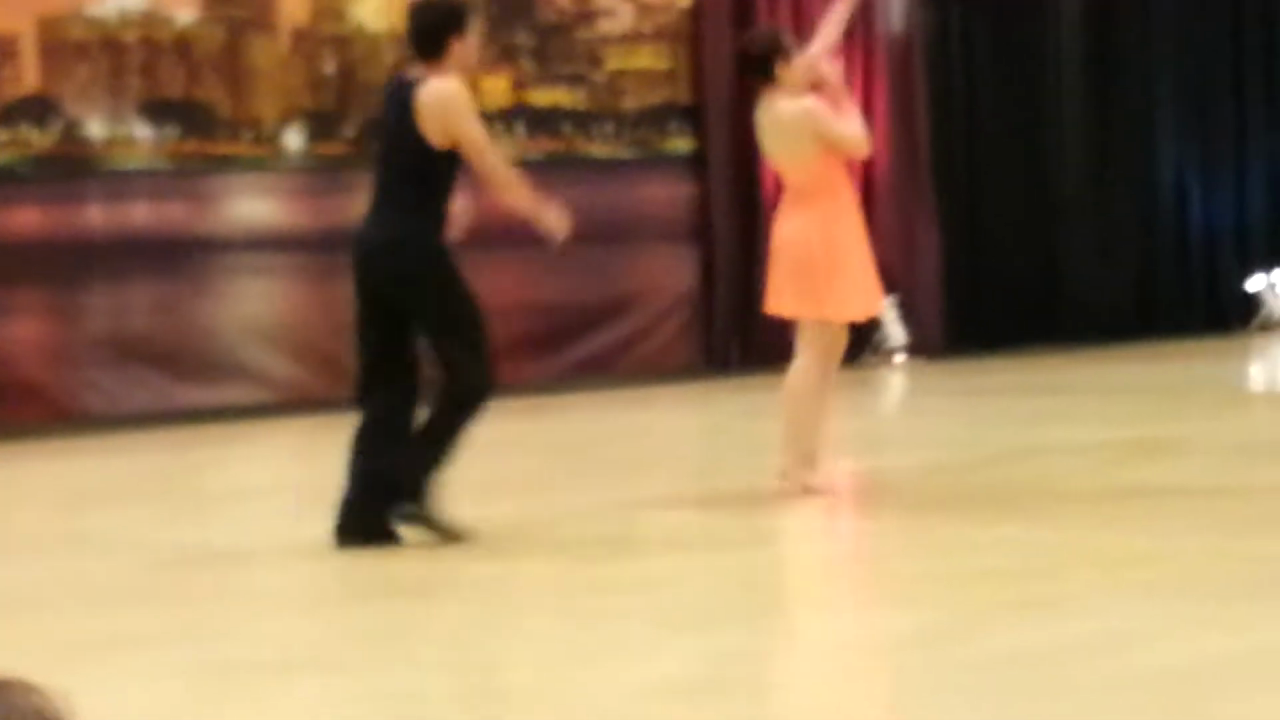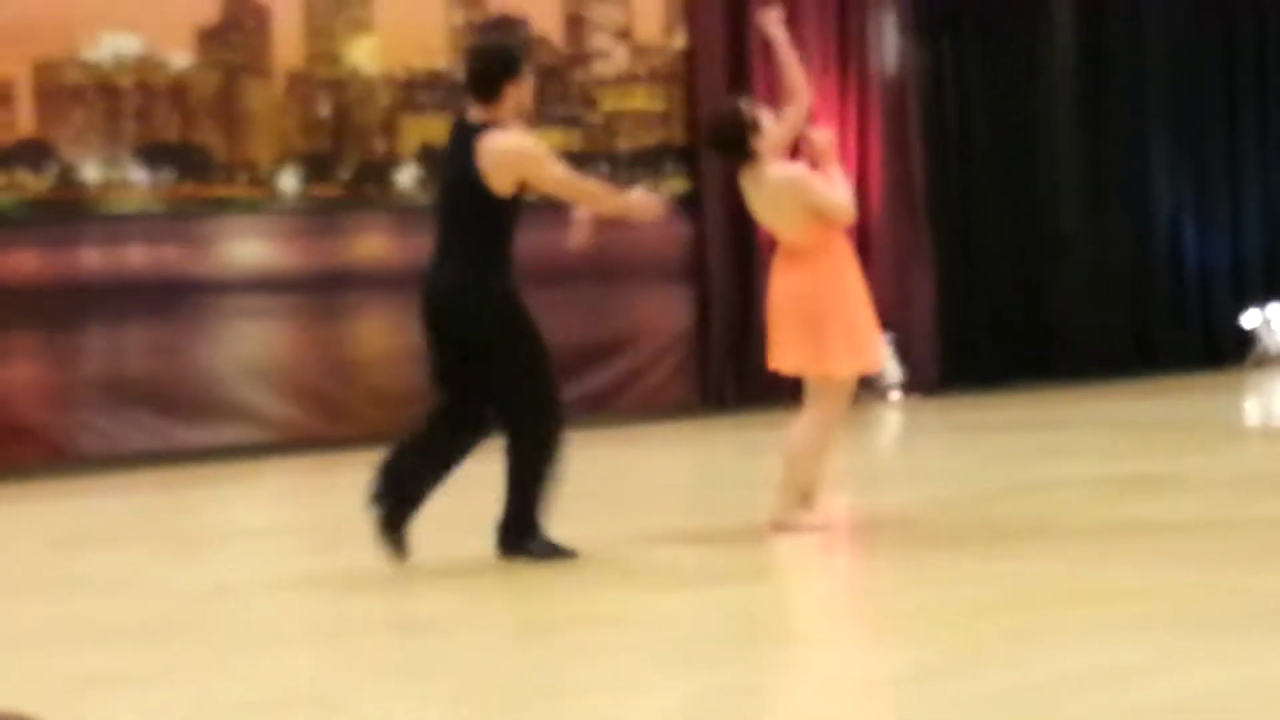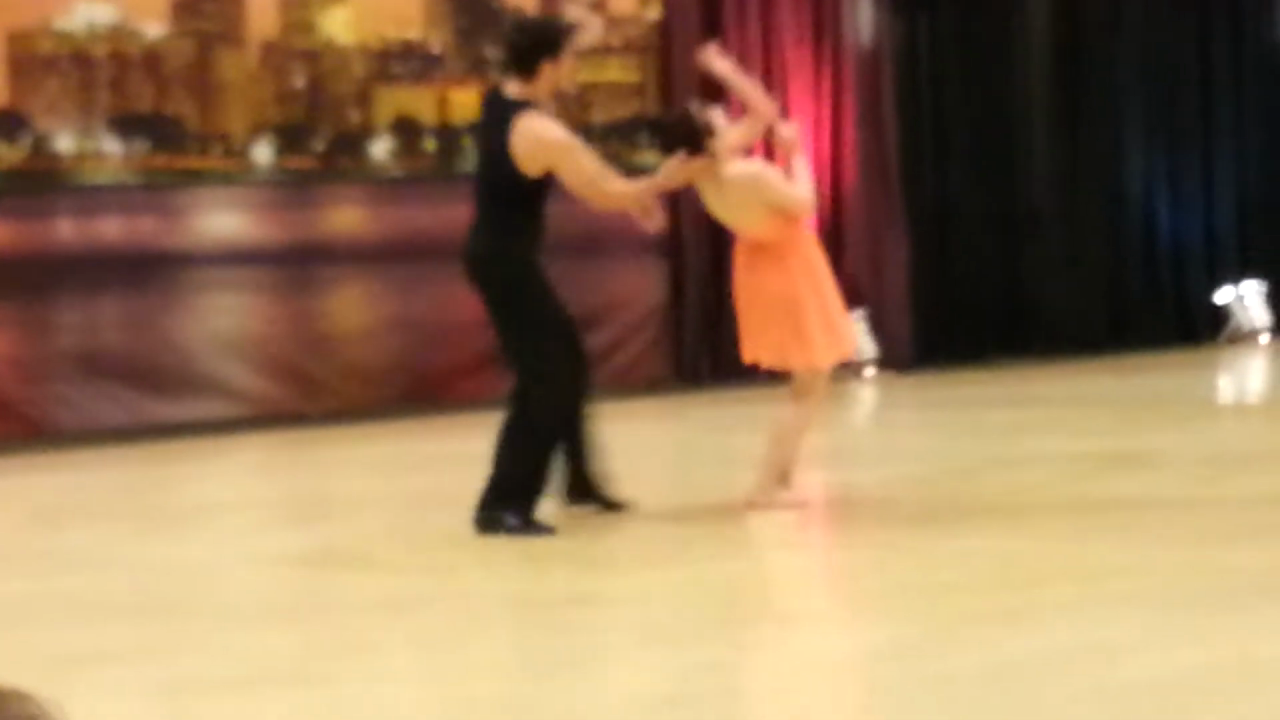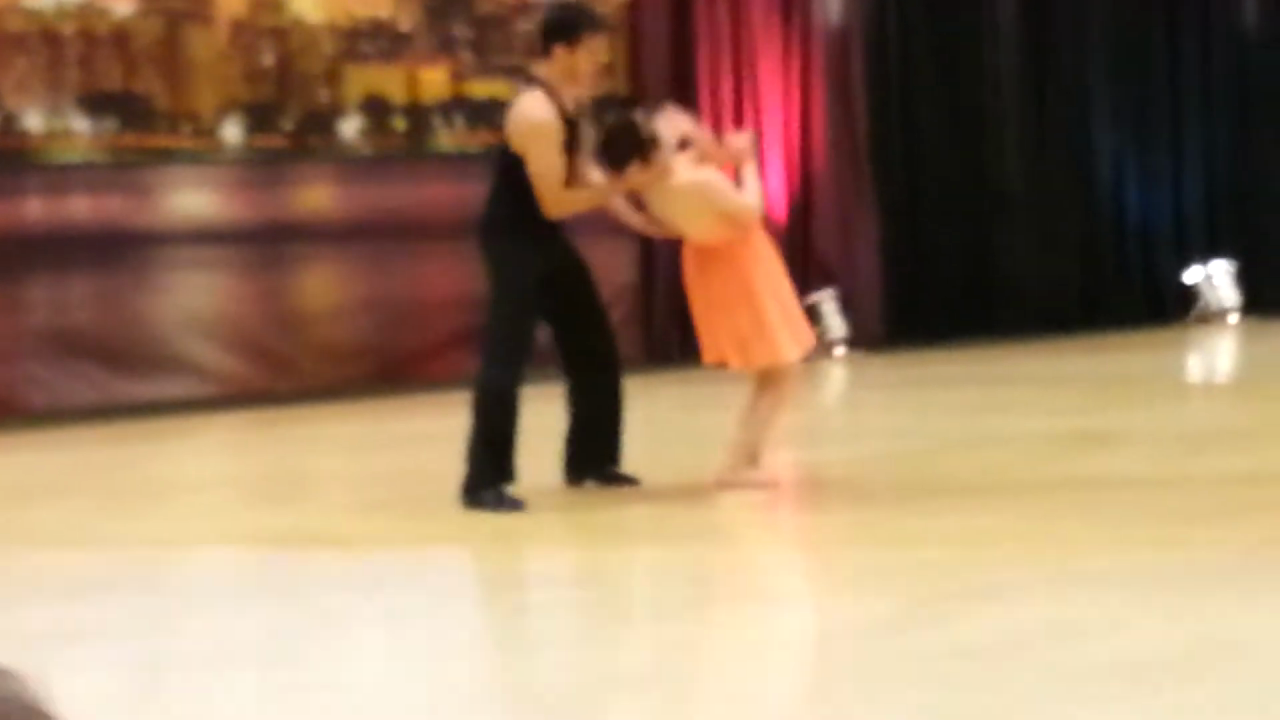
dt=0.2s
person 1, frame 1
left shoulder: (400, 88)
right shoulder: (445, 93)
right elbow: (490, 168)
left wrist: (446, 201)
right wrist: (541, 211)
left hip: (375, 247)
right hip: (414, 252)
left knee: (386, 382)
right knee: (469, 371)
left ankle: (363, 517)
right ankle: (406, 486)
person 1, frame 2
left shoulder: (470, 128)
right shoulder: (511, 146)
right elbow: (578, 190)
left wrist: (590, 202)
right wrist: (629, 204)
left hip: (444, 289)
right hip: (482, 296)
left knee: (465, 409)
right knee: (537, 410)
left ankle: (395, 497)
right ankle: (520, 530)
person 1, frame 3
left shoulder: (501, 99)
right shoulder: (541, 134)
left elbow: (578, 159)
right elbow: (603, 197)
left wrist: (635, 194)
right wrist: (664, 180)
left hip: (500, 257)
right hip: (505, 264)
left knee: (564, 362)
right knee: (544, 379)
left ankle: (576, 477)
right ankle: (502, 506)
person 1, frame 4
left shoulder: (572, 94)
right shoulder: (536, 115)
left elbow: (578, 169)
right elbow: (557, 203)
left wrist: (626, 211)
right wrist: (622, 184)
left hip: (545, 237)
right hip: (513, 237)
left knee: (592, 342)
right knee: (506, 356)
left ankle: (590, 457)
right ankle: (485, 480)
person 2, frame 1
left shoulder: (769, 102)
right shoulder: (800, 110)
left elbow: (825, 43)
right elbow: (860, 145)
right wrist: (838, 96)
left hip: (806, 223)
right hip: (823, 227)
left knee: (828, 347)
right knee: (814, 351)
left ankle: (805, 456)
right ankle: (795, 463)
person 2, frame 2
left shoulder: (752, 169)
right shoulder: (791, 179)
left elbow: (803, 96)
right elbow: (844, 212)
right wrist: (829, 161)
left hip: (801, 278)
right hip: (821, 282)
left knee: (830, 396)
right knee: (824, 401)
left ankle: (803, 498)
right ankle: (789, 505)
person 2, frame 3
left shoulder: (705, 170)
right shoulder: (751, 176)
left elbow: (764, 112)
right elbow: (802, 207)
left wrist: (726, 72)
right wrist: (795, 155)
left hip: (763, 266)
right hip: (788, 270)
left knee: (808, 381)
right knee: (810, 384)
left ankle: (779, 477)
right ankle: (769, 484)
person 2, frame 4
left shoulder: (647, 180)
right shoulder: (698, 181)
left elbow: (713, 152)
right elbow: (749, 212)
left wrist: (687, 128)
right wrist: (746, 159)
left hip: (708, 262)
right hip: (738, 263)
left knee: (772, 367)
right knee: (779, 371)
left ankle: (748, 456)
right ankle: (741, 464)
